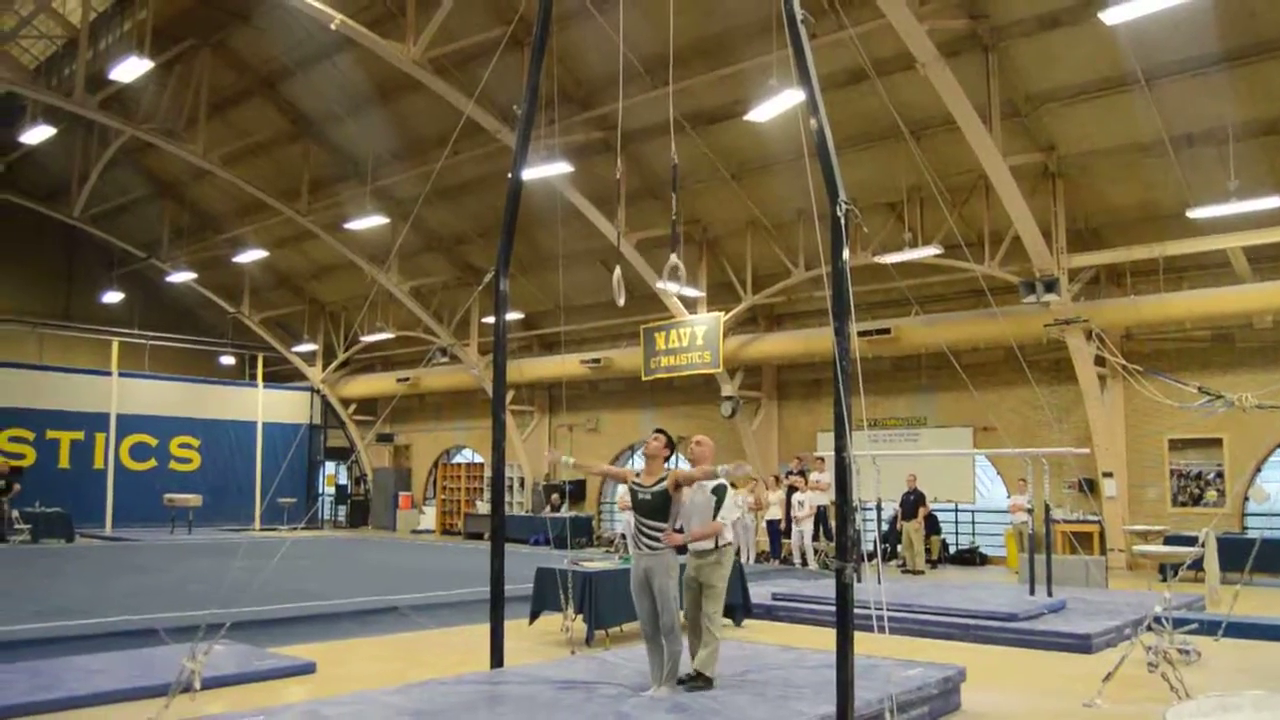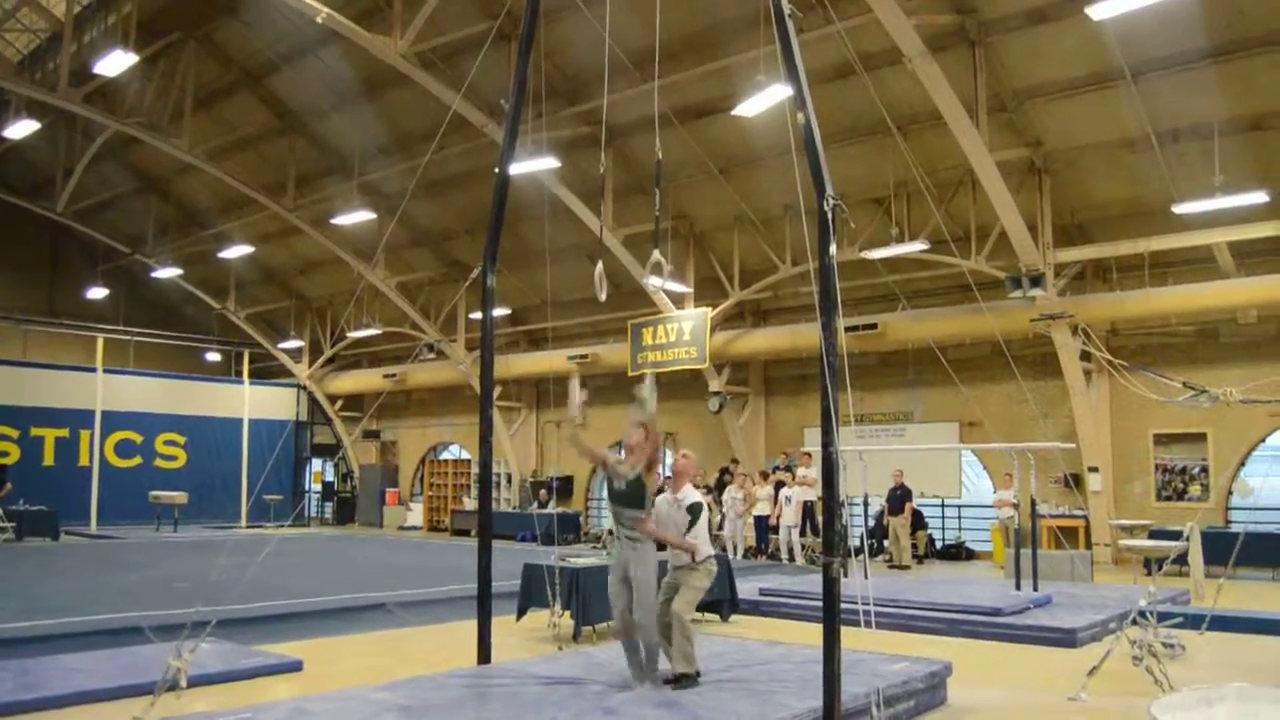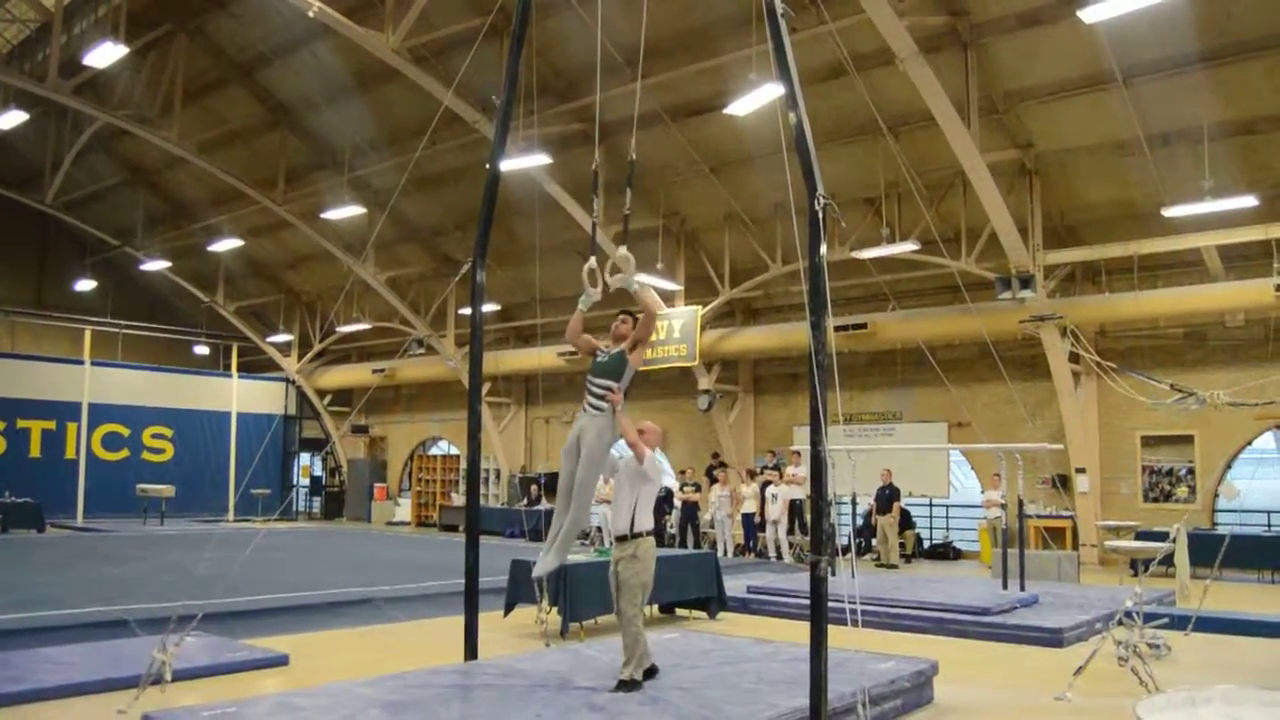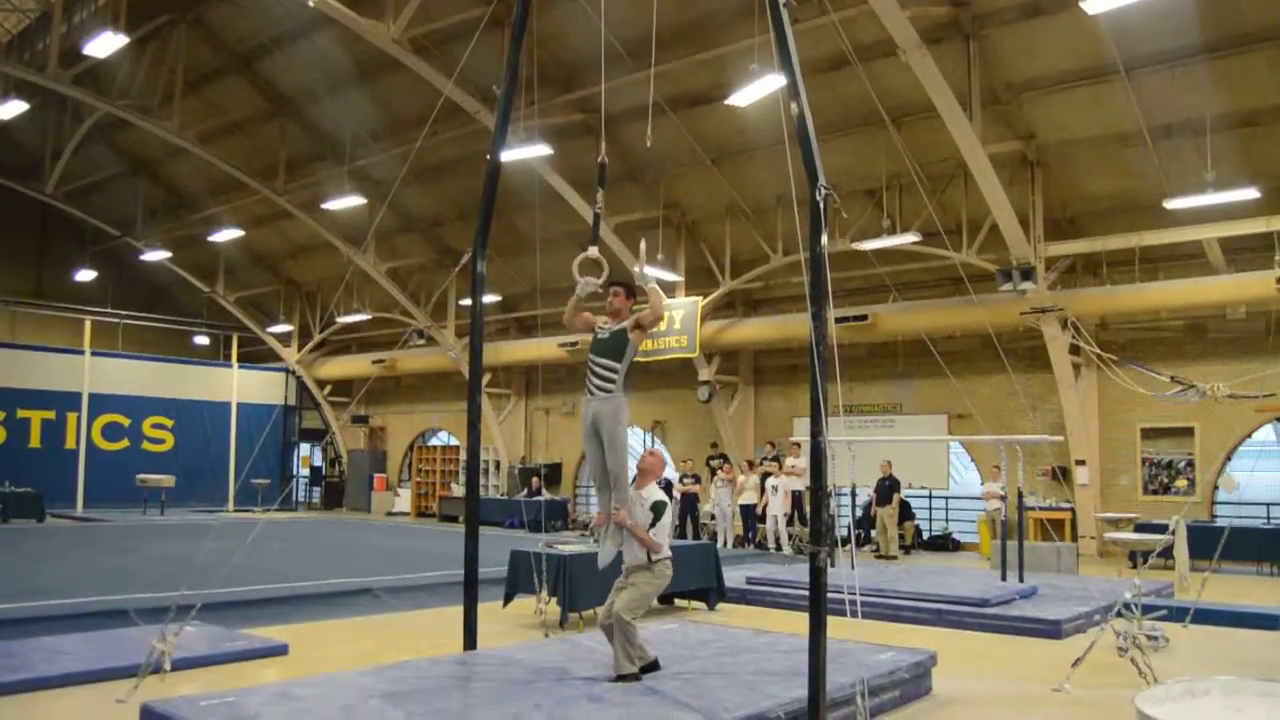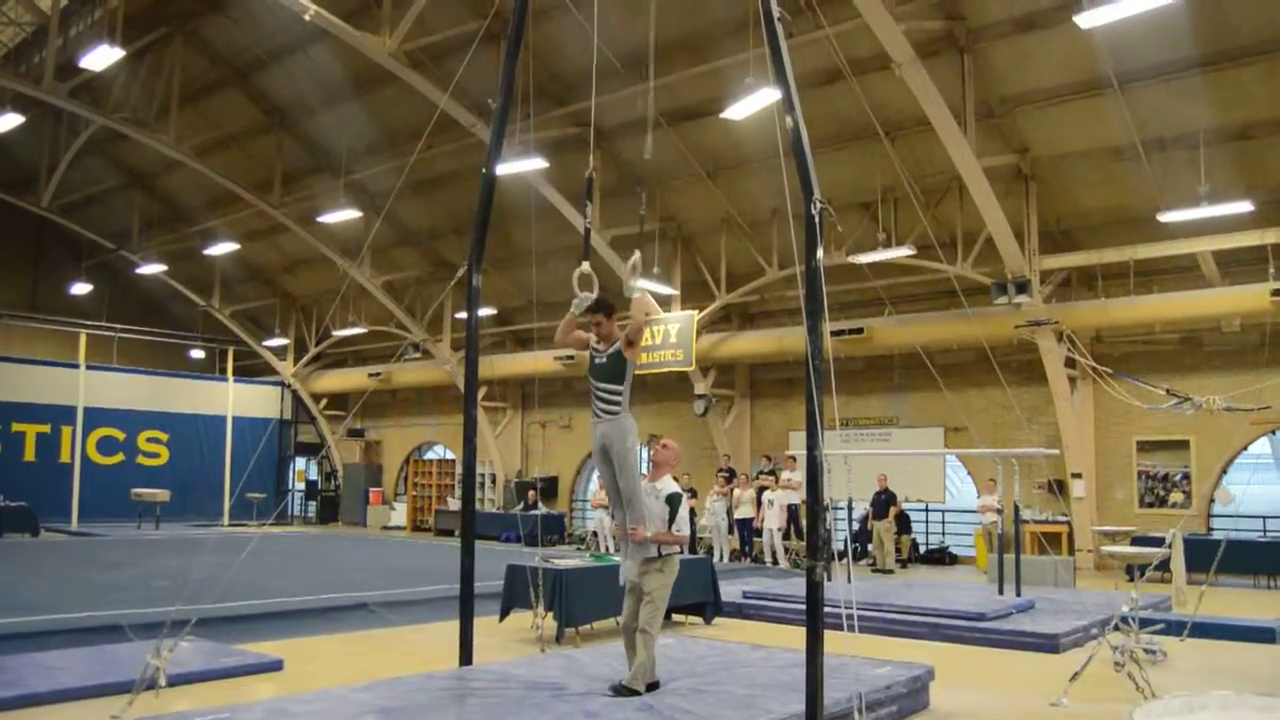
dt=1s
person 1, frame 1
left shoulder: (674, 478)
right shoulder: (630, 476)
left elbow: (698, 473)
right elbow: (597, 469)
left wrist: (722, 470)
right wrist: (565, 461)
left hip: (662, 559)
right hip: (638, 560)
left knee: (669, 625)
right knee: (647, 627)
left ankle: (668, 683)
right ankle: (656, 681)
person 1, frame 2
left shoulder: (647, 465)
right shoulder: (611, 462)
left elbow: (655, 439)
right elbow: (584, 449)
left wrist: (650, 408)
right wrist: (575, 418)
left hip: (642, 552)
right hip: (620, 552)
left knee: (643, 619)
right knee: (622, 622)
left ankle: (652, 678)
right ankle: (640, 677)
person 1, frame 3
left shoulder: (634, 347)
right shoulder: (599, 348)
left elbow: (651, 312)
right elbow: (572, 337)
left wrist: (631, 283)
right wrist: (585, 303)
left hip: (603, 422)
right hip: (580, 421)
left knee: (583, 490)
right knee: (565, 489)
left ankle: (559, 549)
right ankle: (549, 547)
person 1, frame 4
left shoulder: (635, 324)
right shoulder: (598, 323)
left elbow: (659, 313)
right elbow: (569, 320)
left wrist: (648, 284)
right wrist: (581, 292)
left hip: (612, 405)
right hip: (589, 404)
left knee: (617, 472)
right knee: (597, 475)
left ankle: (617, 532)
right ankle: (606, 530)
person 1, frame 5
left shoulder: (628, 340)
right shoulder: (592, 341)
left elbow: (640, 321)
right elbow: (560, 339)
left wrist: (634, 288)
right wrist: (576, 308)
left hip: (620, 426)
right hip: (597, 427)
left knee: (629, 490)
right knee: (613, 495)
right ankle: (625, 549)
person 2, frame 1
left shoulder: (719, 486)
left elbow: (717, 527)
left wrist: (684, 539)
left hip: (718, 555)
right hip: (694, 556)
left knee: (710, 615)
right knee: (692, 614)
left ankle: (704, 674)
right ankle: (698, 669)
person 2, frame 2
left shoulder: (695, 503)
right shoulder: (661, 500)
left elbow: (690, 545)
right elbow: (651, 529)
left wrist: (656, 534)
left hip: (700, 568)
right hip: (677, 568)
left knee: (679, 611)
right knee: (661, 617)
left ankle: (687, 672)
right ankle: (684, 668)
person 2, frame 3
left shoulder: (652, 467)
right shoulder: (624, 465)
left elbow: (631, 440)
left wrist: (619, 409)
left hip: (638, 546)
right hip: (621, 546)
left knee: (631, 612)
right knee: (623, 612)
left ankle: (632, 675)
right ankle: (644, 664)
person 2, frame 4
left shoulder: (658, 502)
right shoulder: (626, 494)
left elbow: (655, 545)
right elbow: (615, 528)
left wrist: (627, 523)
right wrist: (606, 520)
left hip: (654, 570)
right hip: (631, 569)
left knee: (622, 611)
right knee: (606, 618)
left ankle: (628, 670)
right ankle: (645, 660)
person 2, frame 5
left shoulder: (673, 493)
right shoulder: (639, 487)
left elbow: (682, 537)
left wrist: (647, 536)
right wrist: (624, 529)
left hip: (662, 565)
right hip: (638, 563)
left knee: (647, 624)
right knee: (629, 623)
left ankle: (636, 682)
right ankle: (647, 677)
